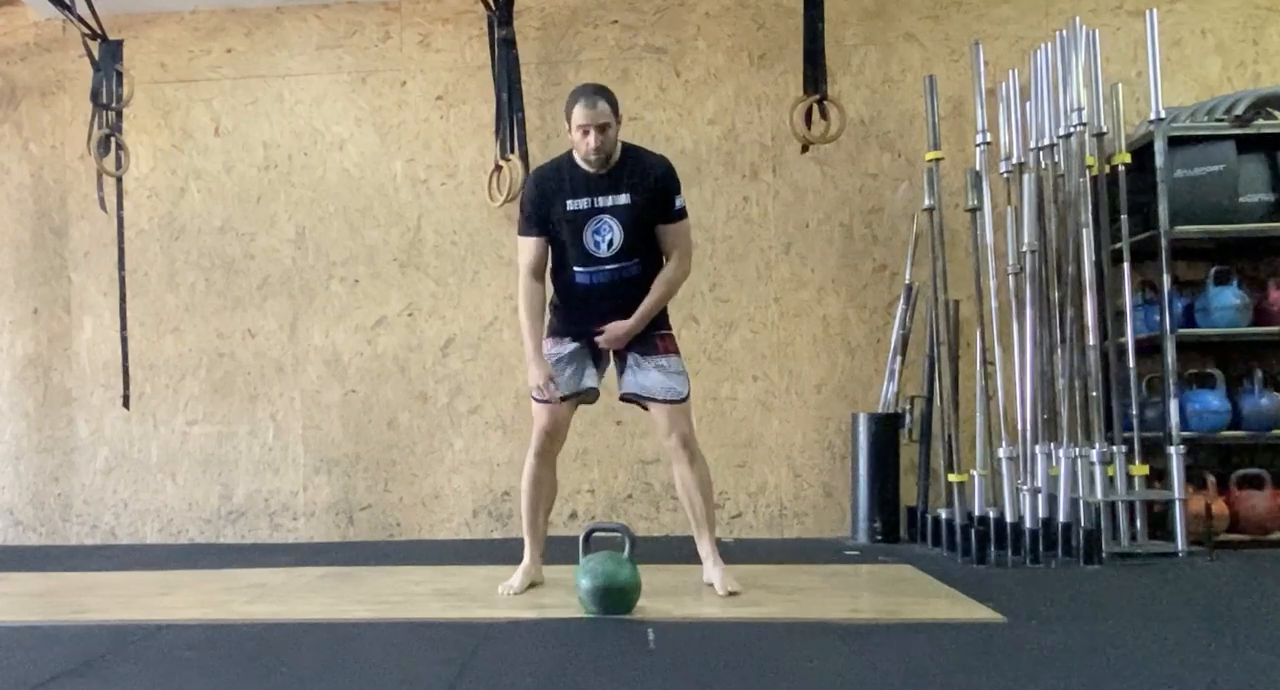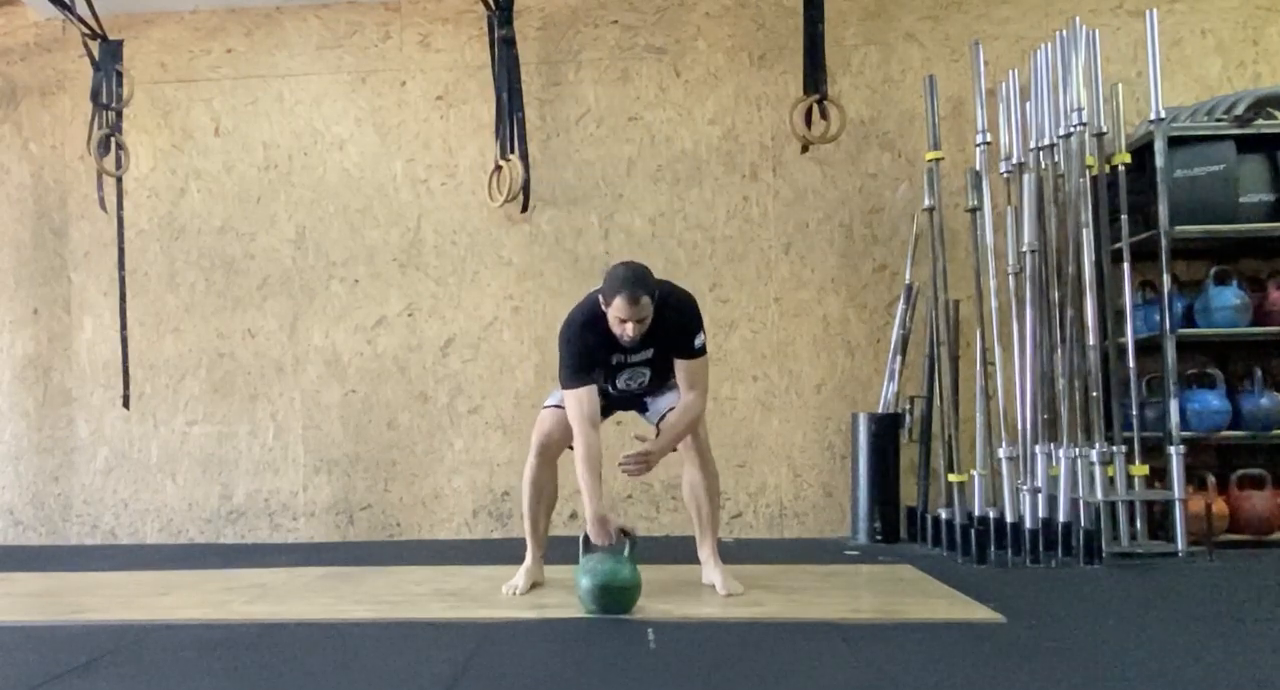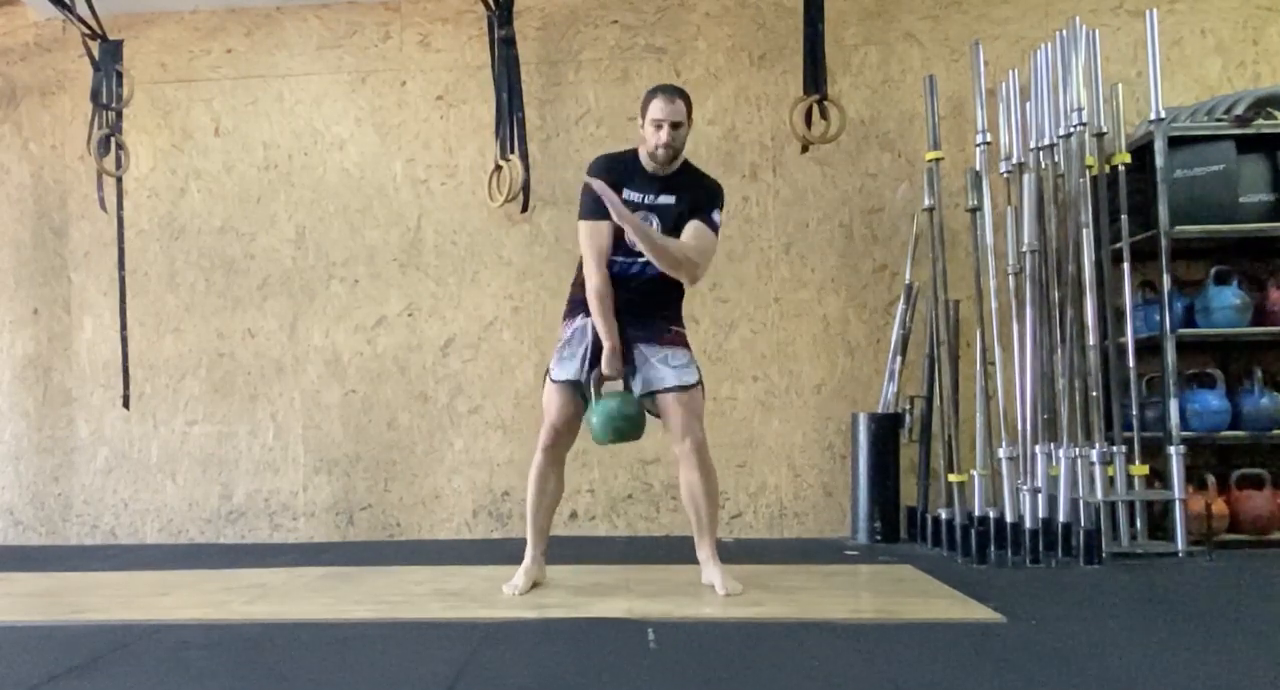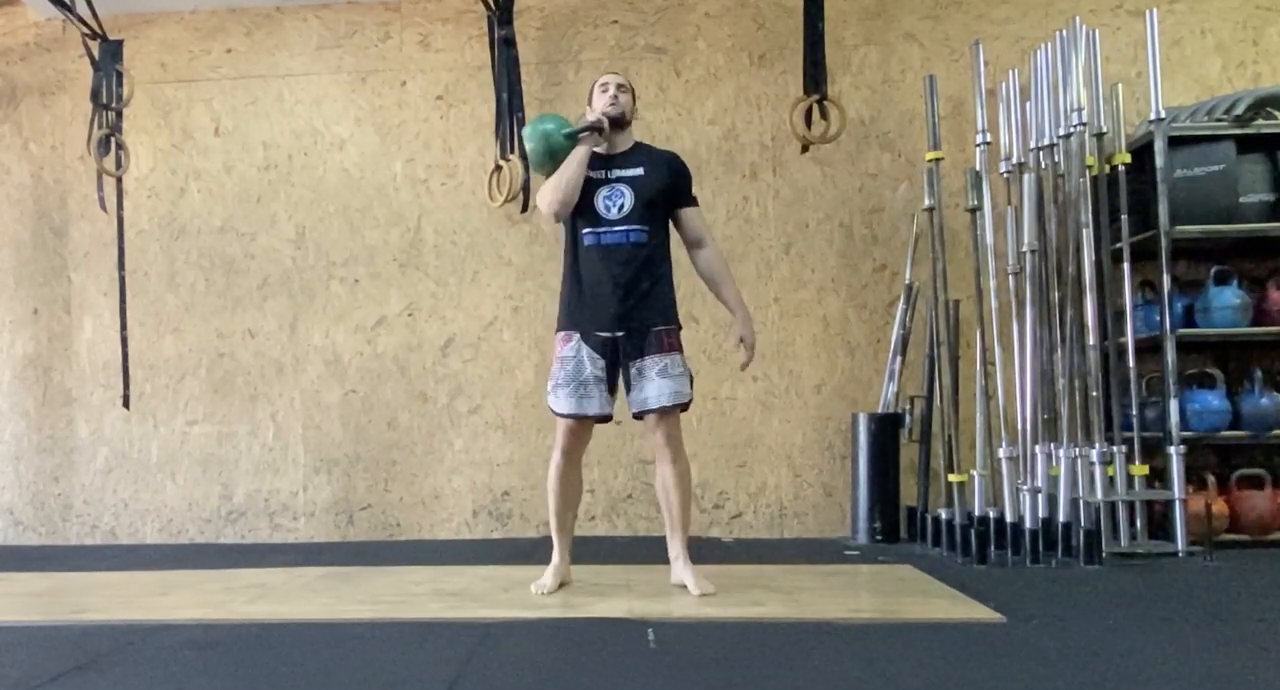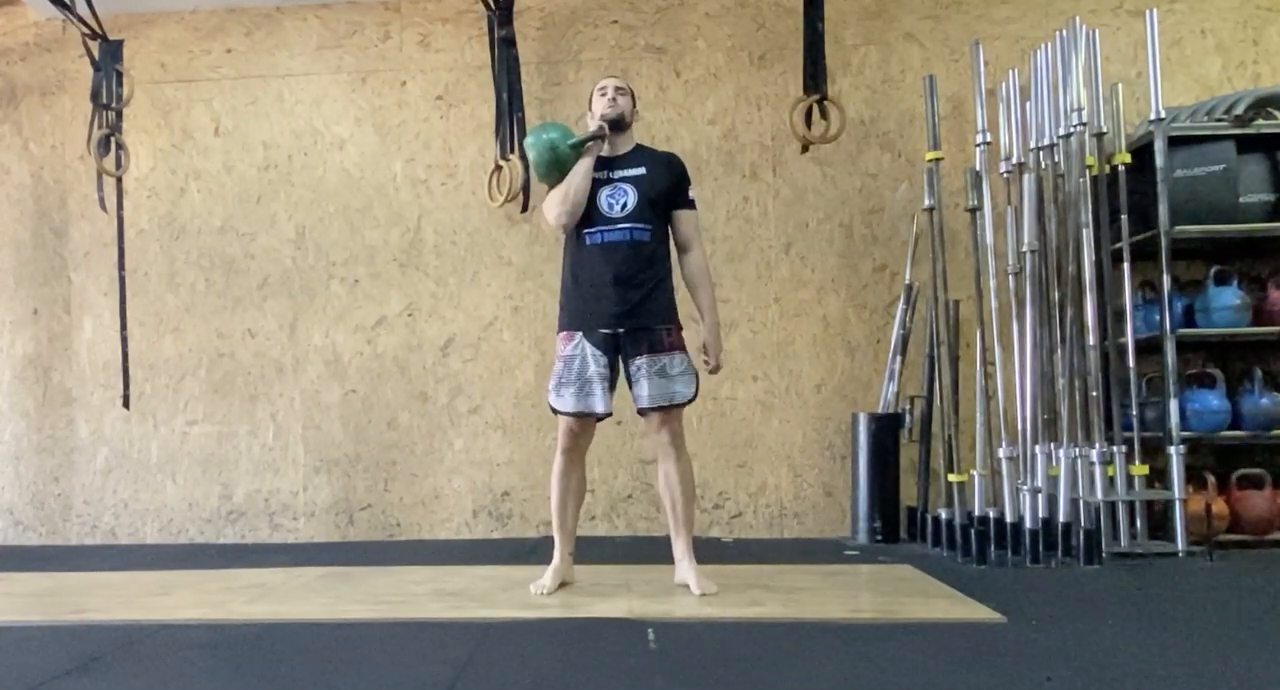
dt=1s
person 1, frame 1
left shoulder: (654, 172)
right shoulder: (544, 183)
left elbow: (678, 259)
right elbow: (531, 275)
left wrist: (635, 323)
right wrist: (534, 354)
left hip: (643, 325)
right hip: (571, 329)
left knee: (679, 435)
right knee: (544, 438)
left ankle: (711, 560)
right ankle: (531, 562)
person 1, frame 2
left shoulder: (680, 308)
right shoulder: (580, 327)
left elbow: (695, 395)
right elbow: (584, 428)
left wrist: (660, 447)
right wrist: (594, 511)
left hip: (660, 381)
right hip: (595, 385)
left knee: (697, 442)
right knee: (542, 445)
left ankle: (711, 562)
right ankle: (532, 562)
person 1, frame 3
left shoulder: (704, 191)
right shoulder: (606, 171)
left elbow: (691, 267)
right elbow: (595, 262)
left wrist: (630, 221)
right wrist: (609, 345)
left hip: (657, 327)
right hip: (591, 319)
left knee: (690, 439)
right knee: (553, 436)
left ankle: (710, 562)
right ankle: (532, 562)
person 1, frame 4
left shoulder: (665, 165)
right shoulder: (569, 161)
left elbow: (700, 244)
right elbow: (552, 206)
left wrist: (739, 311)
right wrist: (584, 143)
left hip: (652, 324)
right hip: (583, 324)
left knee: (666, 436)
right knee: (568, 440)
left ankle: (680, 561)
right ankle: (560, 560)
person 1, frame 5
left shoulder: (666, 166)
right shoulder: (573, 164)
left elbow: (690, 249)
right elbow: (560, 217)
left wrist: (710, 321)
right wrist: (591, 152)
left hip: (653, 323)
right hip: (584, 323)
left knee: (668, 434)
right knee: (570, 438)
left ankle: (685, 560)
right ankle: (561, 559)
